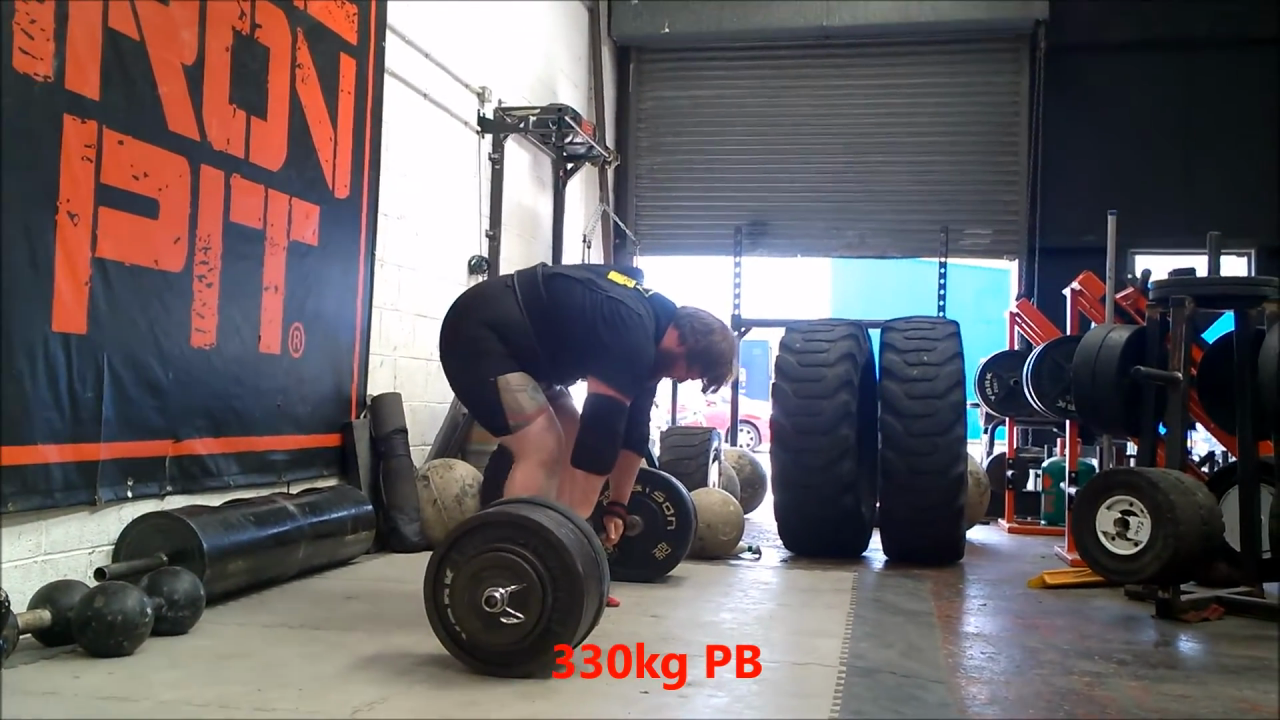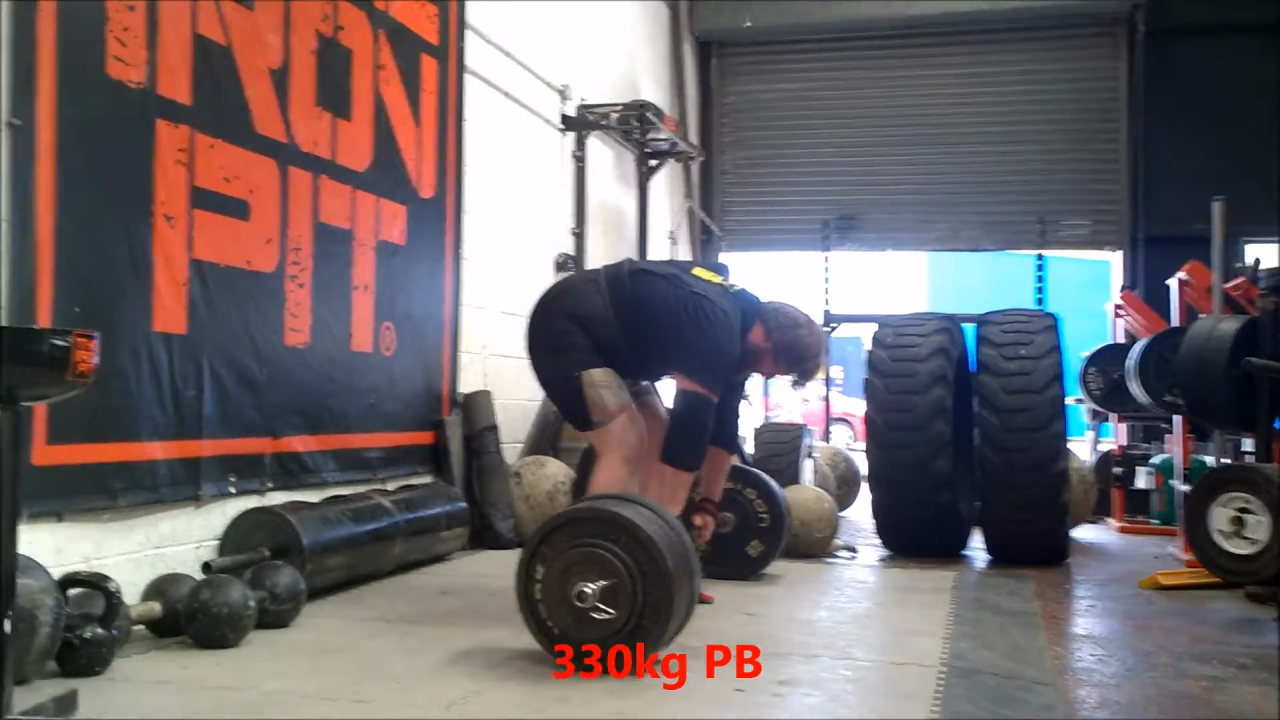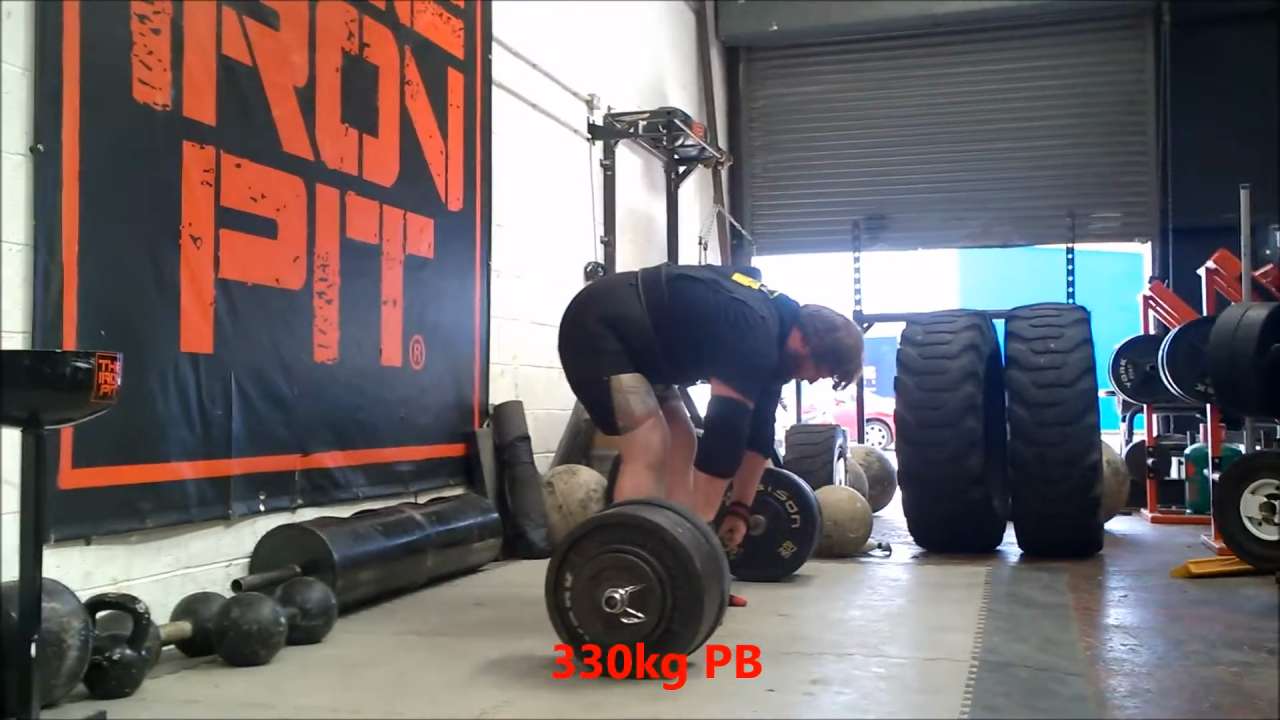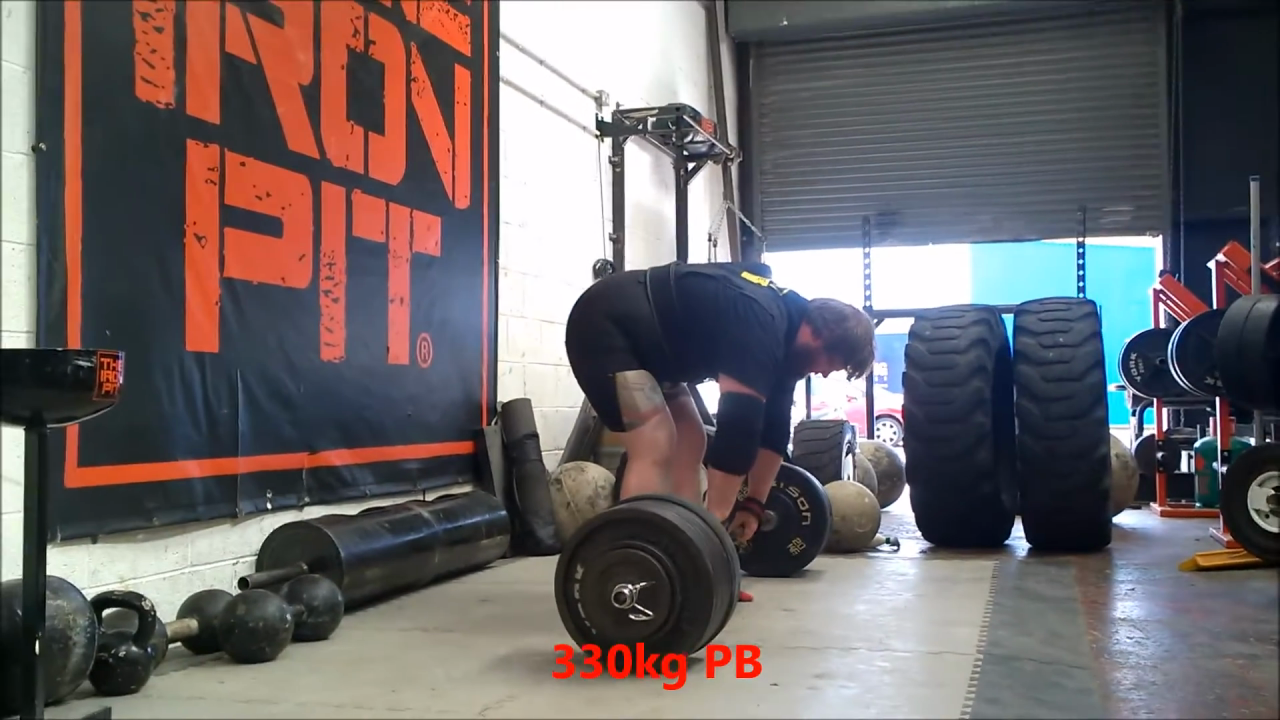
dt=0.3s
person 1, frame 1
left shoulder: (651, 332)
right shoulder: (629, 334)
left elbow: (634, 425)
right elbow: (602, 426)
left wrist: (617, 507)
left hip: (520, 343)
right hip: (480, 333)
left knee: (571, 446)
right knee: (542, 450)
person 1, frame 2
left shoulder: (738, 327)
right shoulder: (716, 329)
left elbow: (722, 422)
right elbow: (690, 421)
left wrist: (708, 504)
right wrist: (669, 519)
left hip: (605, 337)
right hip: (567, 327)
left knee: (657, 442)
right knee: (624, 447)
person 1, frame 3
left shoulder: (773, 336)
right shoulder: (753, 334)
left elbow: (758, 426)
right elbow: (725, 428)
left wrist: (740, 507)
left hip: (634, 344)
right hip: (598, 329)
left knee: (680, 450)
right knee: (648, 453)
person 1, frame 4
left shoulder: (786, 328)
right shoulder: (761, 328)
left elbow: (773, 424)
right elbow: (738, 424)
left wrist: (754, 504)
right wrist: (717, 522)
left hip: (646, 340)
right hip: (606, 328)
left knee: (690, 445)
right knee: (655, 450)
